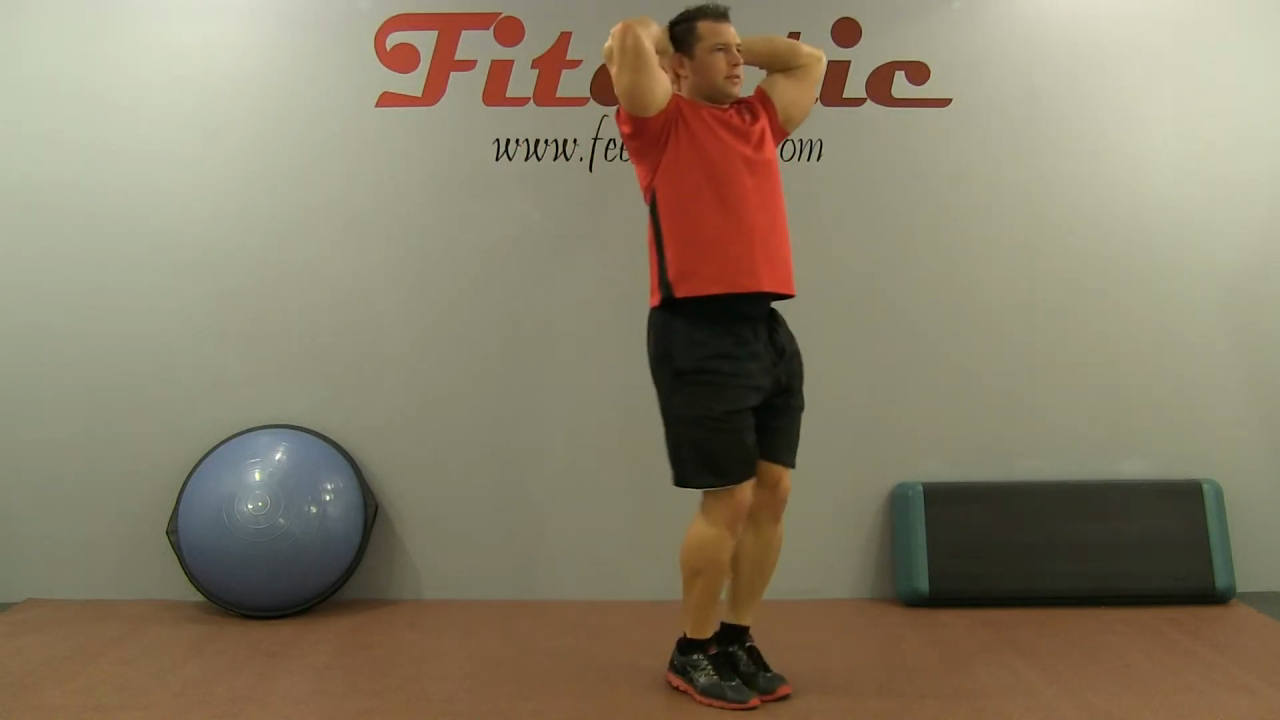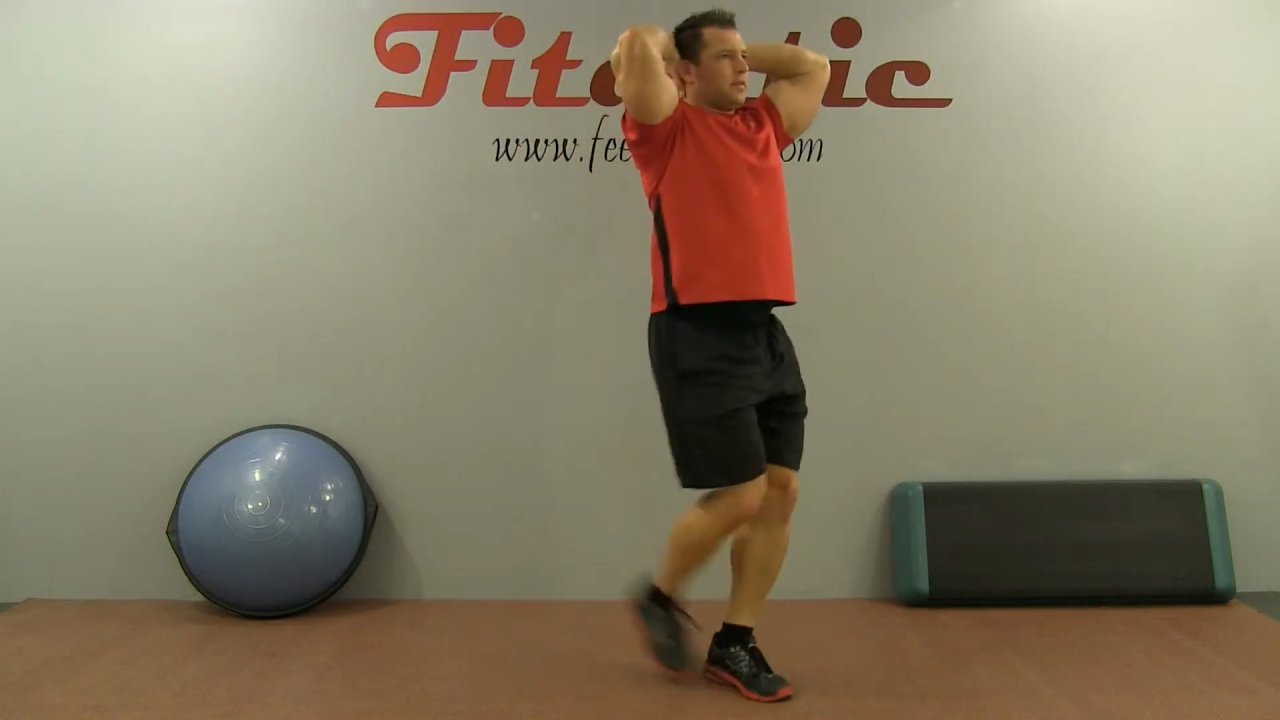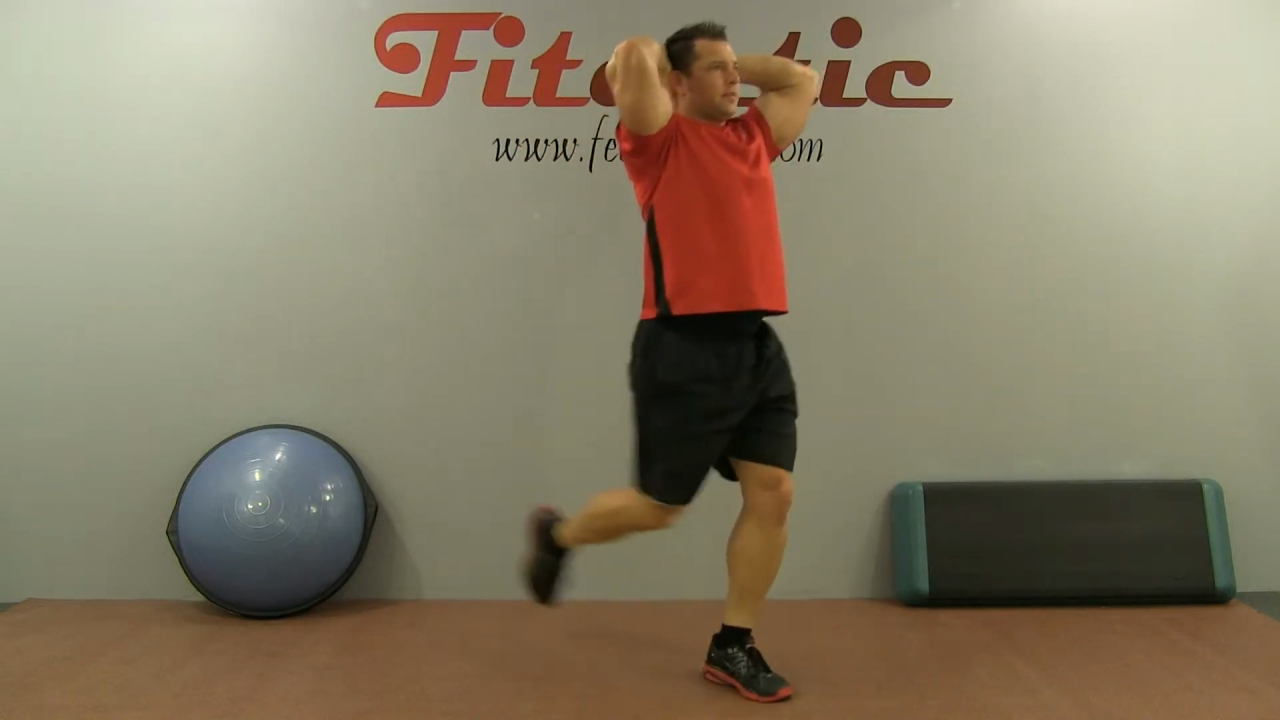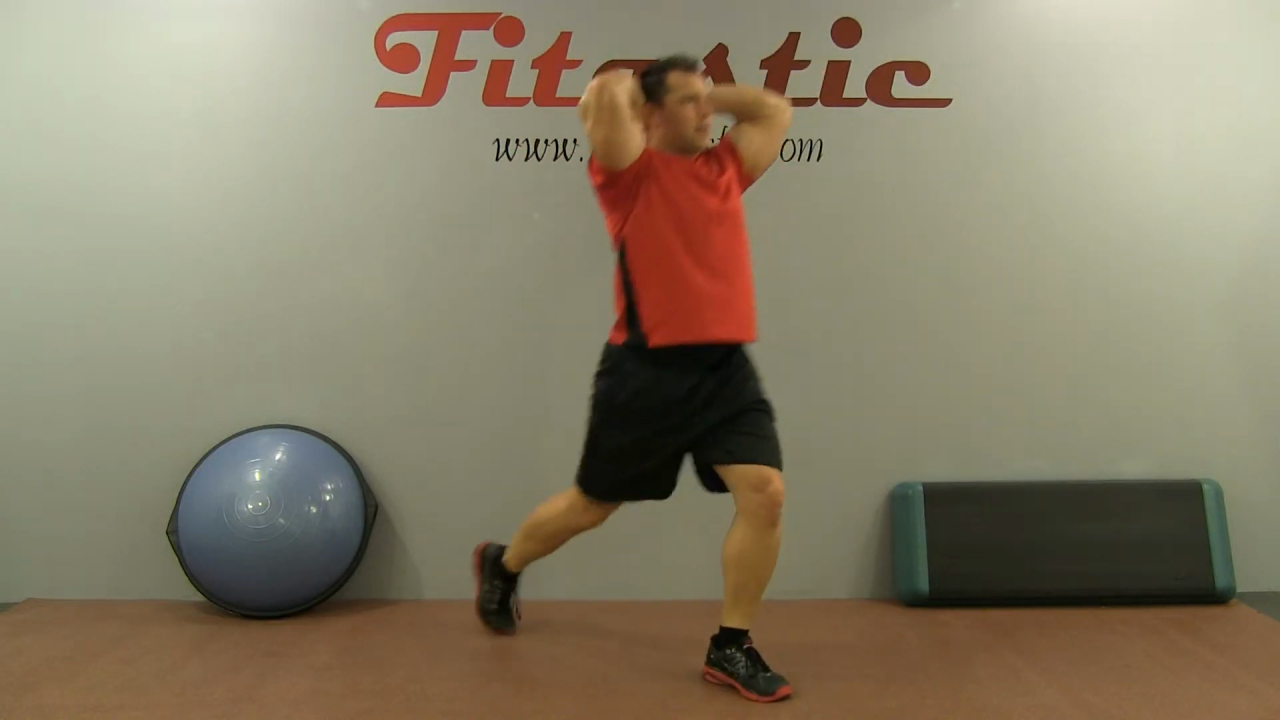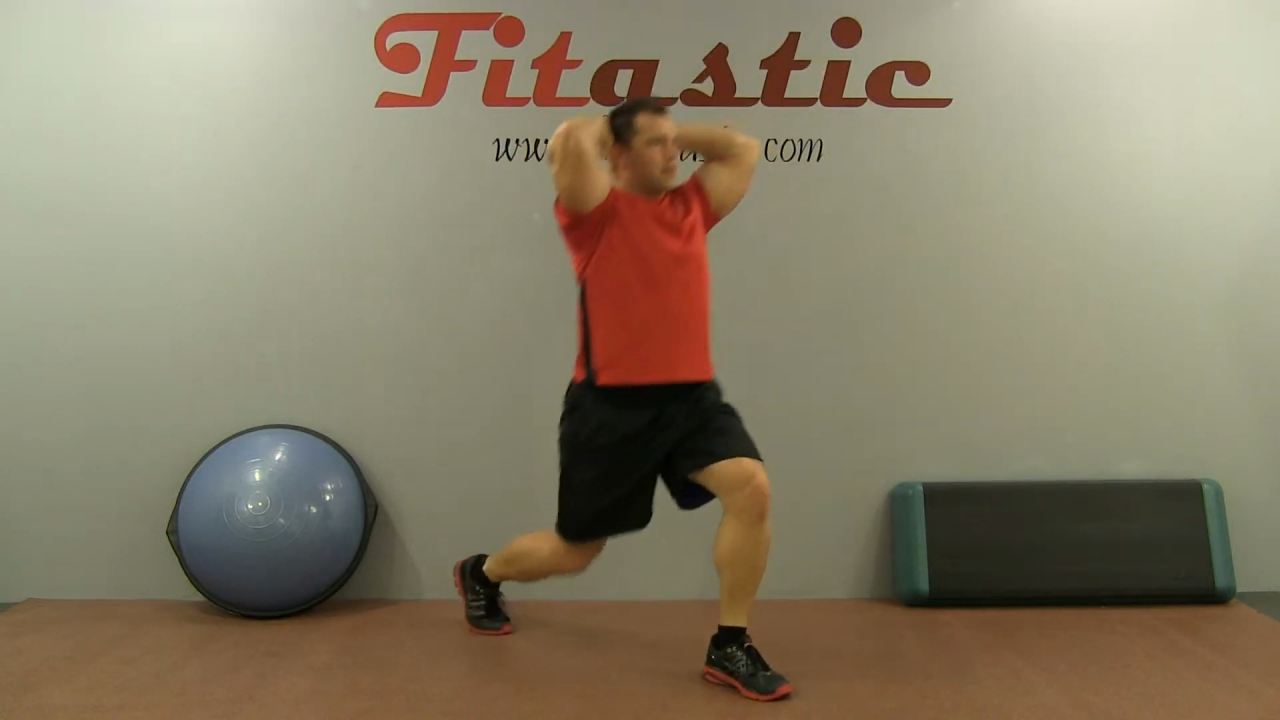
dt=0.2s
person 1, frame 1
left shoulder: (758, 119)
right shoulder: (662, 123)
left elbow: (809, 60)
left hip: (766, 328)
right hip: (697, 332)
left knee: (771, 496)
right knee: (729, 500)
left ankle: (735, 641)
right ankle: (692, 652)
person 1, frame 2
left shoulder: (762, 125)
right shoulder: (667, 129)
left elbow: (812, 66)
right elbow: (634, 49)
left wrist: (741, 51)
right wrist: (663, 43)
left hip: (764, 333)
right hip: (697, 336)
left knee: (779, 495)
right knee: (739, 496)
left ankle: (735, 643)
right ankle: (660, 597)
person 1, frame 3
left shoulder: (753, 136)
right shoulder: (660, 139)
left elbow: (802, 79)
right elbow: (631, 59)
left wrist: (734, 65)
right wrist: (658, 57)
left hip: (754, 340)
right hip: (682, 344)
left knee: (773, 498)
right knee: (659, 505)
left ankle: (733, 645)
right ankle: (556, 535)
person 1, frame 4
left shoulder: (726, 168)
right shoulder: (632, 173)
left elbow: (775, 110)
right elbow: (603, 97)
left wrist: (708, 92)
right wrist: (630, 86)
left hip: (725, 365)
right hip: (648, 368)
left knee: (765, 495)
right knee: (591, 504)
left ankle: (732, 646)
right ankle: (500, 565)
person 1, frame 5
left shoulder: (692, 207)
right shoulder: (598, 212)
left elbow: (744, 149)
right elbow: (570, 141)
left wrist: (675, 131)
right wrist: (602, 129)
left hip: (690, 395)
right hip: (613, 403)
left knee: (752, 491)
right knee: (573, 550)
left ankle: (730, 645)
right ankle: (481, 574)
